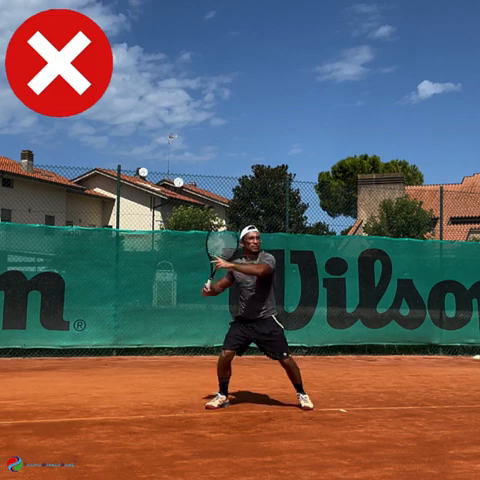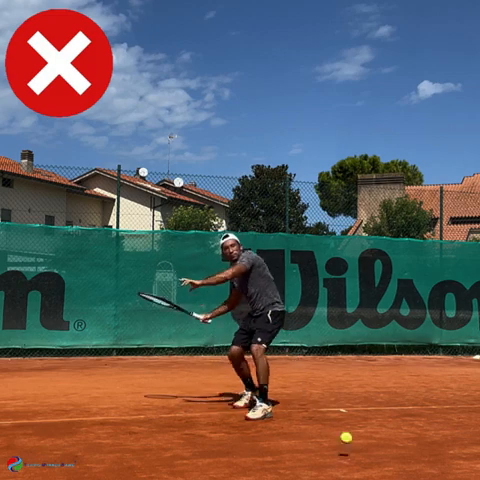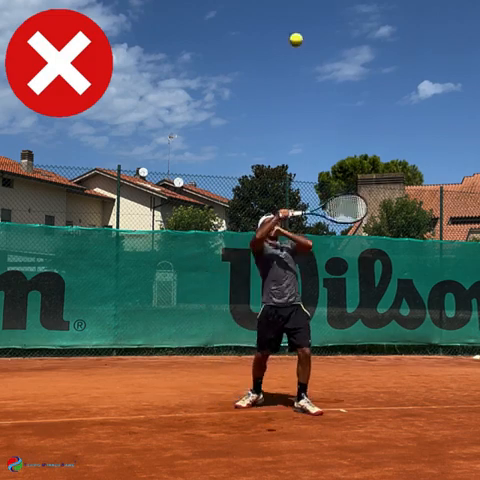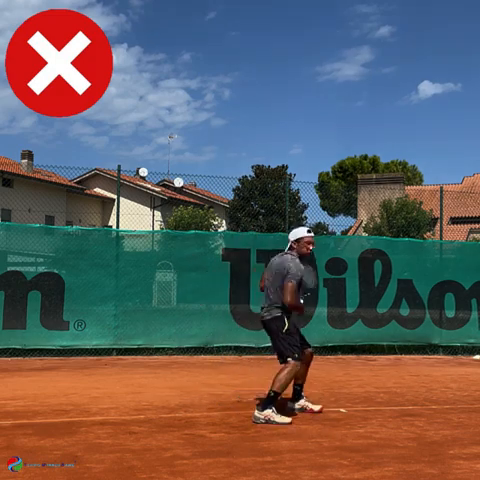
dt=0.7s
person 1, frame 1
left shoulder: (268, 259)
right shoulder: (236, 265)
left elbow: (258, 271)
right elbow: (220, 286)
left wrist: (230, 265)
right wrist: (209, 290)
left hip: (266, 319)
right hip: (242, 320)
left knee: (286, 360)
right knee: (225, 356)
left ankle: (301, 394)
right ankle: (222, 395)
person 1, frame 2
left shoulder: (249, 256)
right shoulder: (236, 274)
left elbow: (227, 274)
right elbow: (234, 301)
left wrist: (200, 282)
right wrist: (211, 315)
left hip: (272, 313)
right hip: (255, 315)
left knee: (257, 350)
right knee: (234, 353)
left ankle: (263, 403)
right ankle: (252, 393)
person 1, frame 3
left shoulder: (289, 247)
right shoulder: (259, 249)
left elbow: (308, 245)
right elbow: (258, 237)
left wrist: (283, 230)
right wrist: (277, 217)
left hip: (295, 308)
right hip: (271, 309)
left knee: (304, 352)
right knee: (262, 354)
left ankle: (301, 399)
right ankle: (256, 393)
person 1, frame 4
left shoulder: (277, 259)
right shoulder: (295, 266)
left elbow: (263, 286)
right elbow: (289, 301)
right wrist: (299, 308)
left hip: (278, 317)
right hip: (278, 319)
left knee: (307, 353)
right knee: (291, 363)
left ankle: (297, 399)
right ankle: (264, 410)
